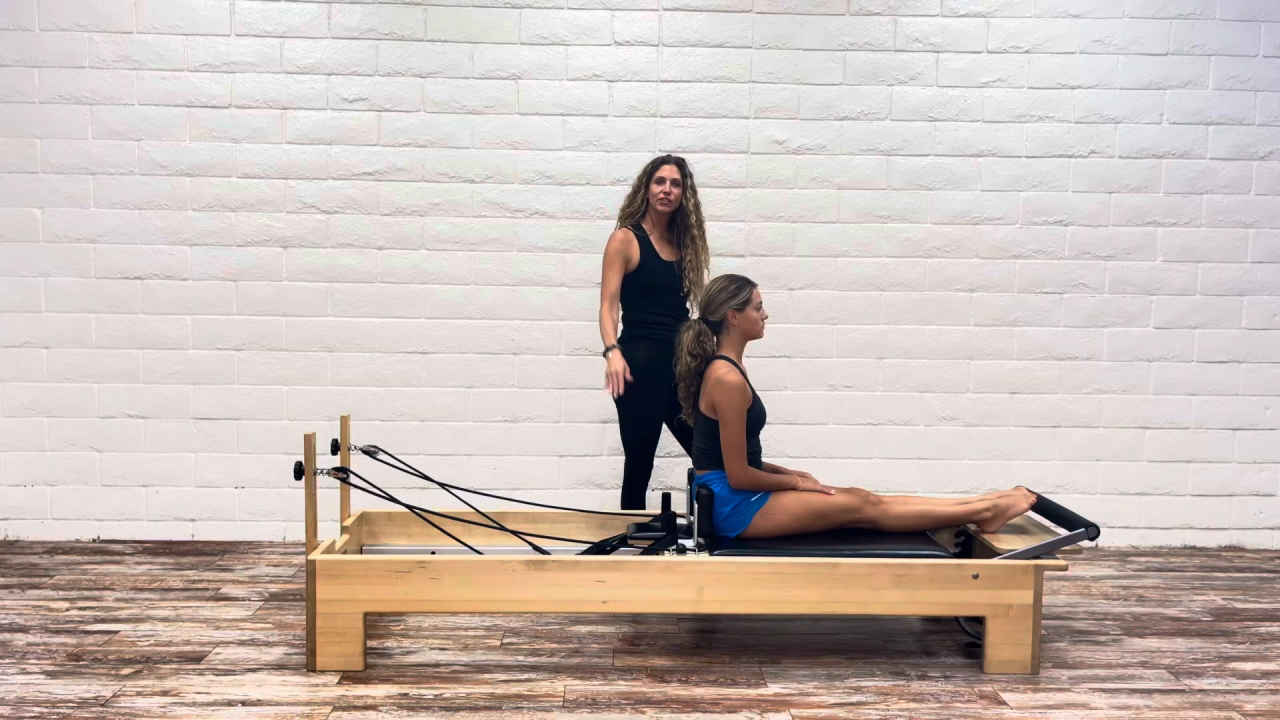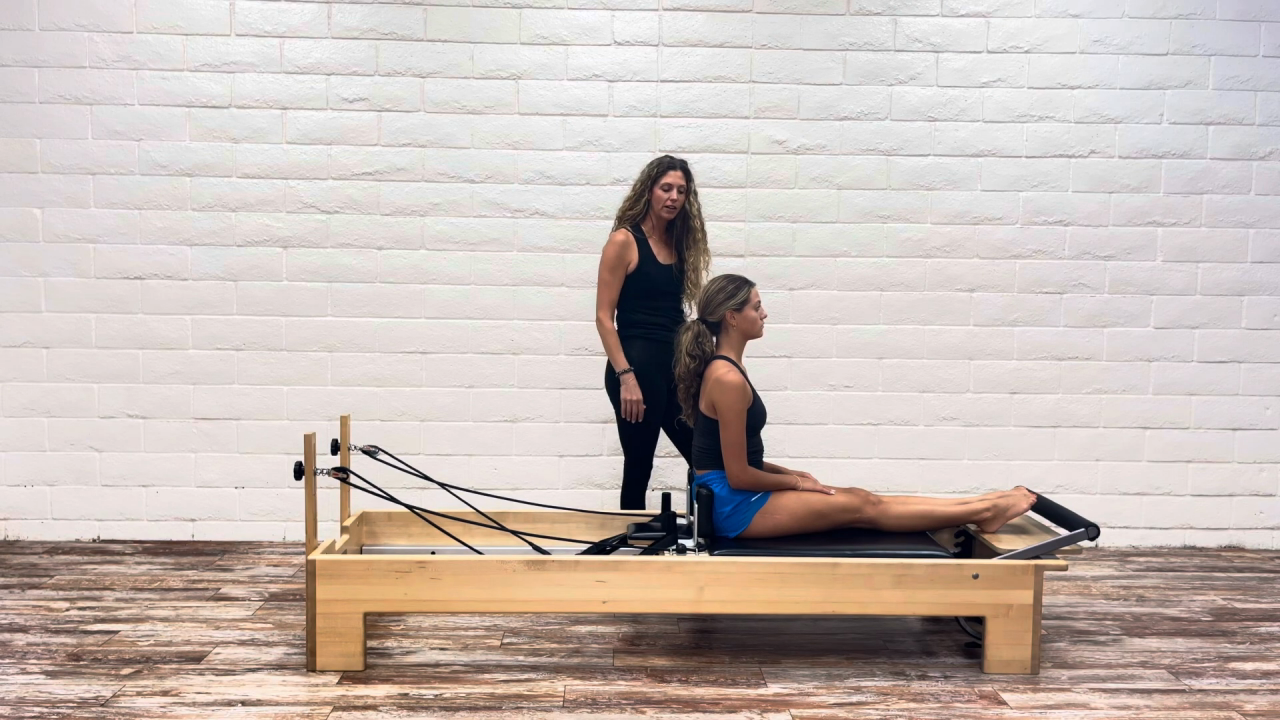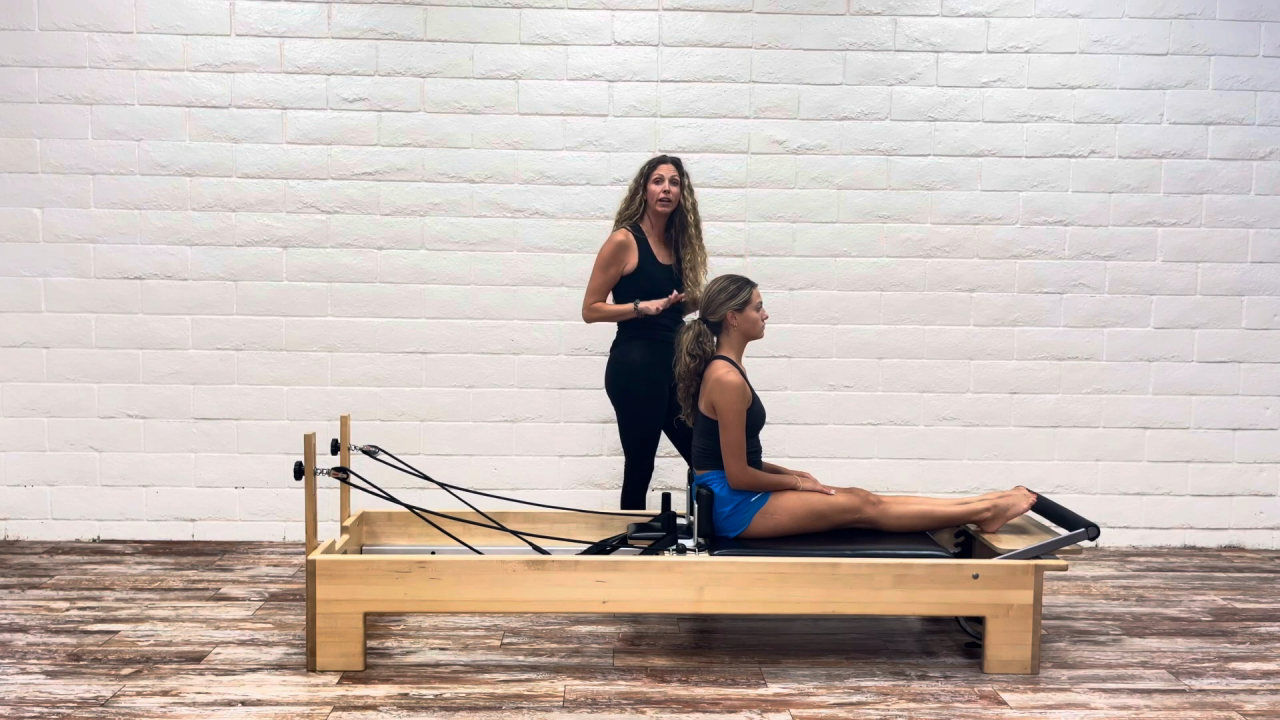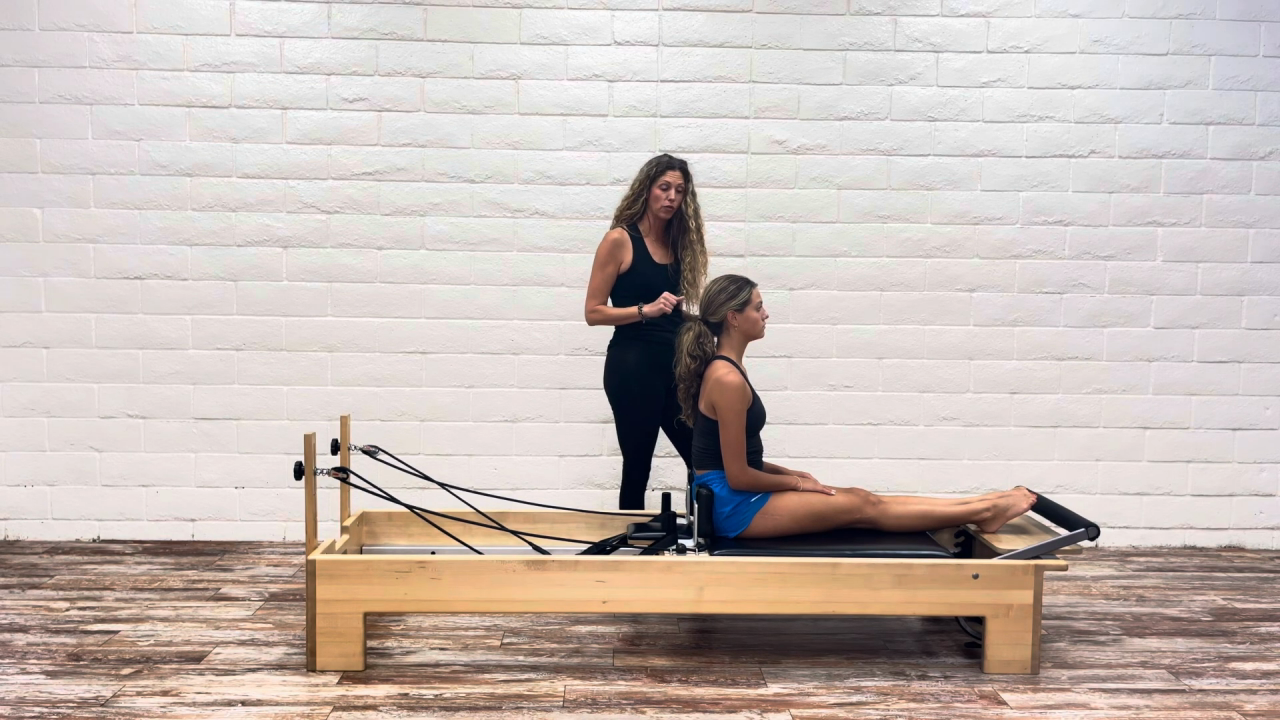
dt=1s
person 1, frame 1
left shoulder: (724, 369)
right shoulder: (728, 379)
right elbow: (739, 475)
left wrist: (788, 474)
right wrist: (795, 482)
left hip: (730, 493)
right hip: (732, 504)
left knee: (857, 496)
right knee: (862, 507)
left ankle: (980, 505)
right ankle: (982, 513)
person 1, frame 2
left shoulder: (723, 368)
right shoulder: (728, 380)
right elbow: (738, 474)
left wrist: (787, 473)
right wrist: (795, 482)
left hip: (731, 494)
right hip: (733, 504)
left knee: (860, 497)
right knee: (862, 507)
left ankle: (979, 504)
right ankle: (983, 512)
person 1, frame 3
left shoulder: (723, 368)
right shoulder: (728, 380)
right elbow: (738, 475)
left wrist: (787, 473)
right wrist: (795, 482)
left hip: (731, 494)
right hip: (733, 504)
left knee: (859, 497)
right knee: (861, 507)
left ankle: (979, 504)
right ankle: (982, 513)
person 1, frame 4
left shoulder: (724, 368)
right shoulder: (728, 380)
right elbow: (738, 476)
left wrist: (788, 473)
right wrist: (795, 483)
left hip: (731, 494)
right hip: (732, 504)
left knee: (858, 496)
right knee: (861, 507)
left ankle: (979, 505)
right ankle: (982, 513)
person 2, frame 1
left shoulder: (683, 241)
right shoulder: (625, 239)
right elbow: (609, 305)
right wrist: (613, 352)
right hip: (640, 362)
right knee: (639, 466)
person 2, frame 2
left shoulder: (678, 242)
right shoulder: (624, 241)
right elbow: (604, 317)
right wrist: (625, 377)
left hip: (675, 363)
right hip: (637, 367)
right knee: (639, 467)
person 2, frame 3
left shoulder: (676, 241)
right shoulder: (624, 240)
right elbow: (590, 310)
left wrist: (695, 302)
right wrist: (645, 306)
left hip: (672, 362)
right hip: (635, 364)
right knee: (640, 467)
person 2, frame 4
left shoulder: (677, 242)
right shoulder: (619, 240)
right elbow: (593, 312)
right wrist: (646, 309)
left hip: (673, 363)
right hip: (632, 366)
right knee: (637, 467)
